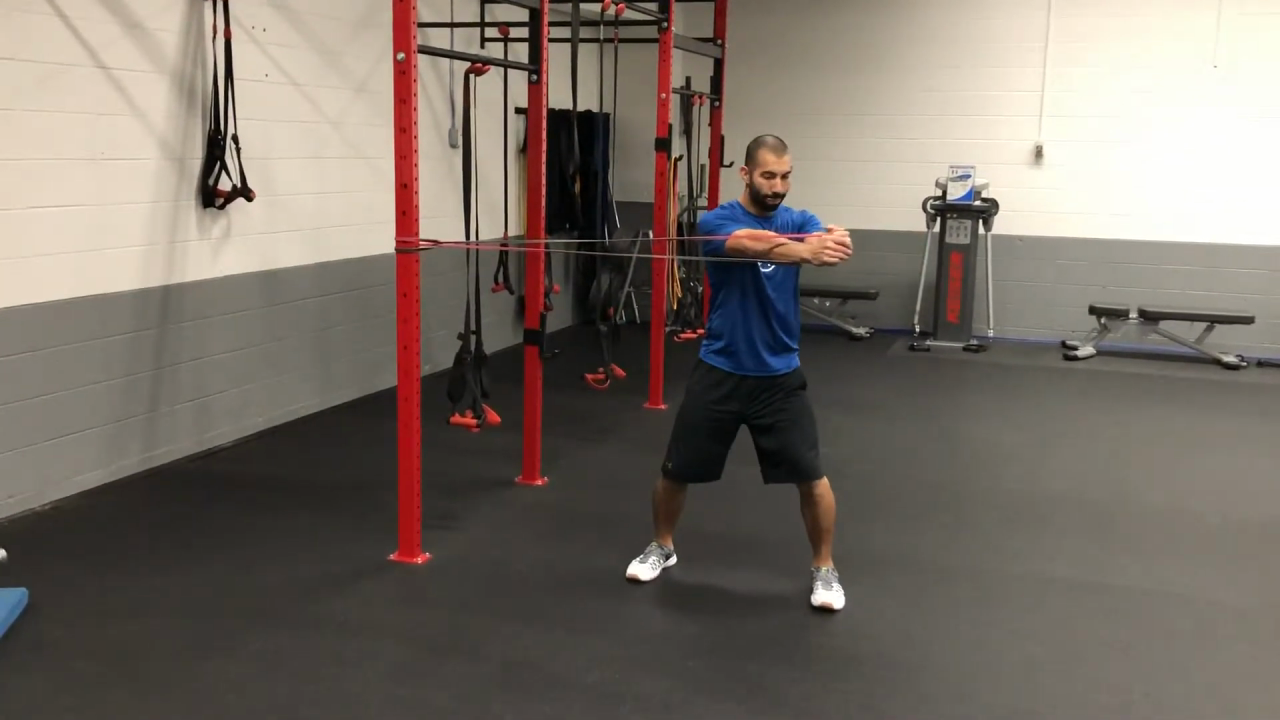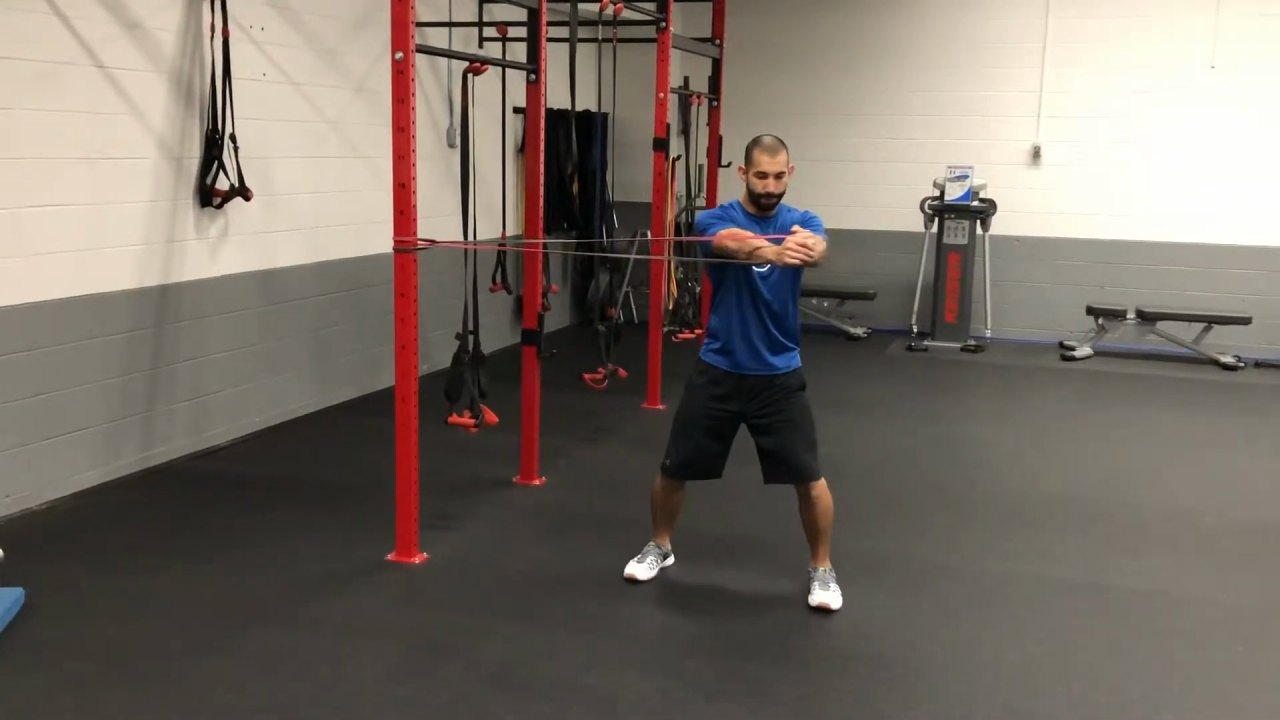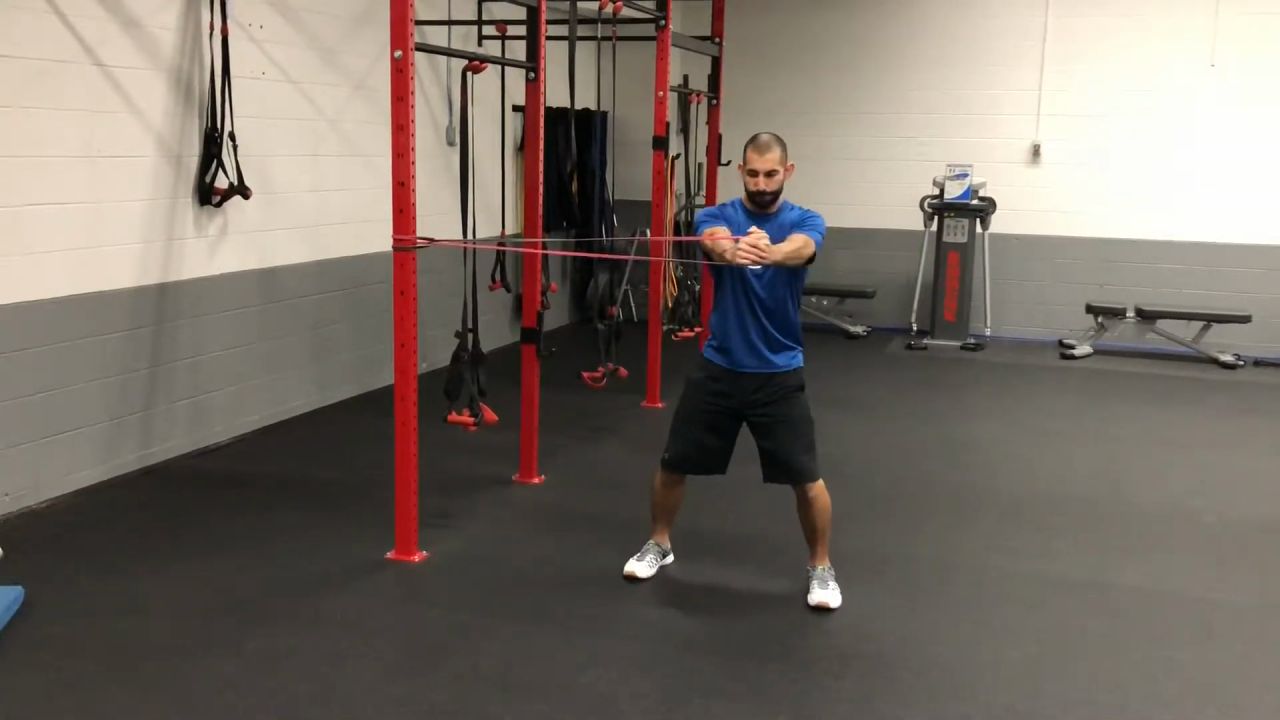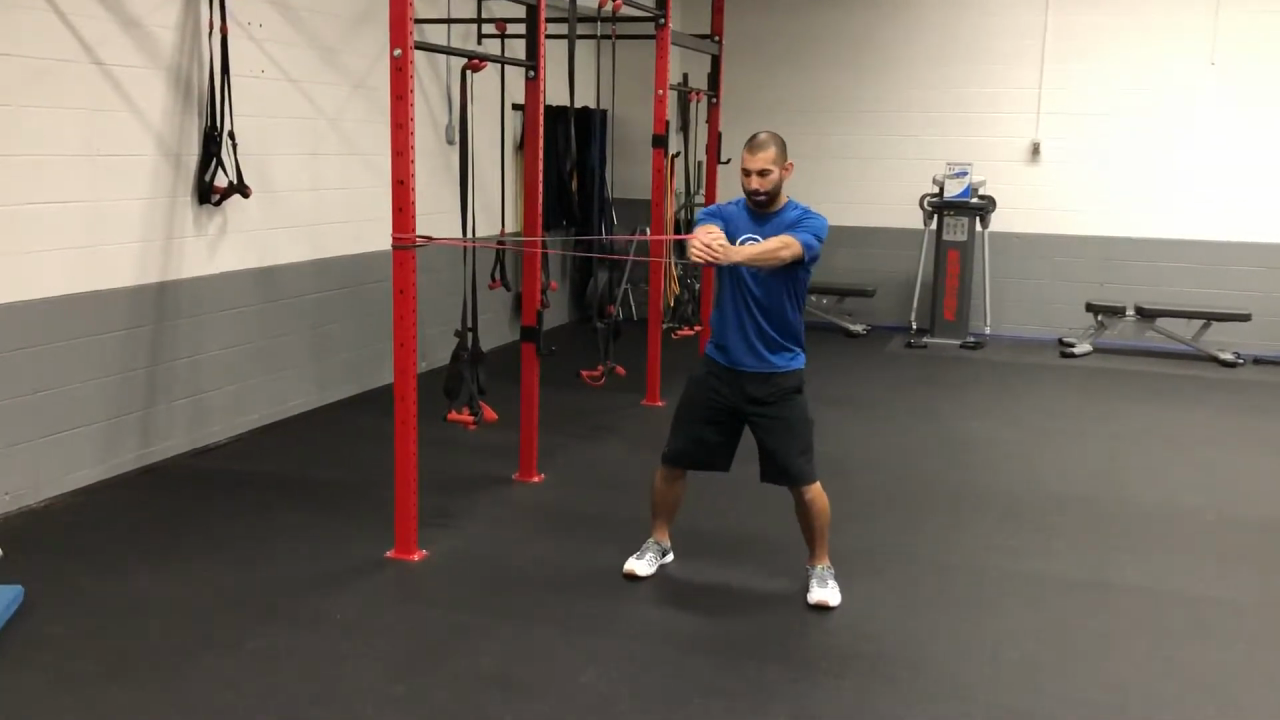
dt=0.5s
person 1, frame 1
left shoulder: (799, 220)
right shoulder: (717, 222)
left elbow: (815, 240)
right elbow: (758, 245)
left wrist: (833, 242)
right wrist: (810, 252)
left hip: (780, 374)
right hip: (720, 371)
left knee: (812, 478)
right knee: (676, 472)
left ankle: (823, 568)
right ankle: (662, 546)
person 1, frame 2
left shoulder: (802, 221)
right shoulder: (715, 220)
left elbow: (817, 248)
right elbow: (737, 244)
left wrist: (804, 249)
right wrist: (773, 250)
left hip: (779, 374)
right hip: (718, 370)
left knee: (809, 478)
right knee: (674, 469)
left ankle: (821, 568)
right ankle: (659, 547)
person 1, frame 3
left shoulder: (805, 221)
right shoulder: (716, 216)
left elbow: (800, 249)
right elbow: (715, 241)
left wrist: (771, 252)
right wrist: (734, 250)
left hip: (779, 373)
right hip: (718, 367)
left knee: (806, 479)
right knee: (673, 464)
left ankle: (820, 567)
right ankle: (659, 544)
person 1, frame 4
left shoulder: (809, 224)
right shoulder: (722, 213)
left elbow: (778, 252)
right elbow: (705, 233)
left wrist: (728, 254)
right wrist: (700, 243)
left hip: (778, 374)
right hip: (719, 366)
left knee: (802, 480)
right knee: (674, 460)
left ankle: (820, 566)
right ankle: (659, 543)
